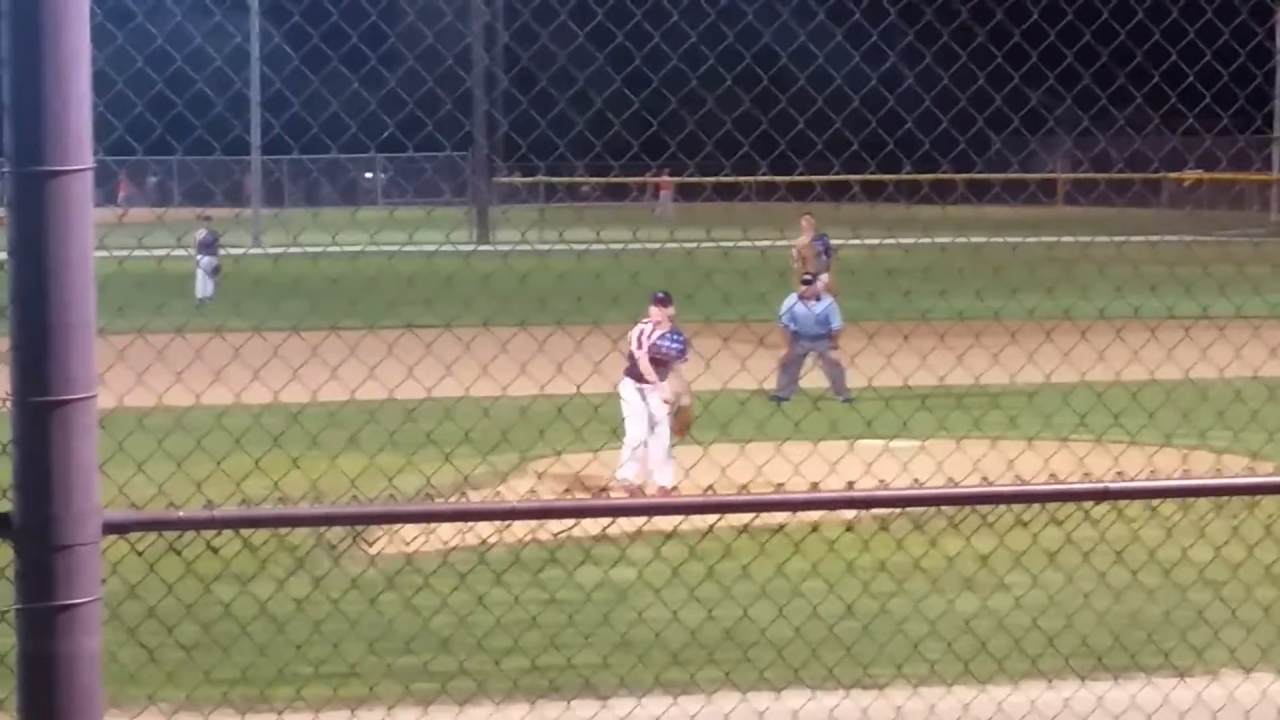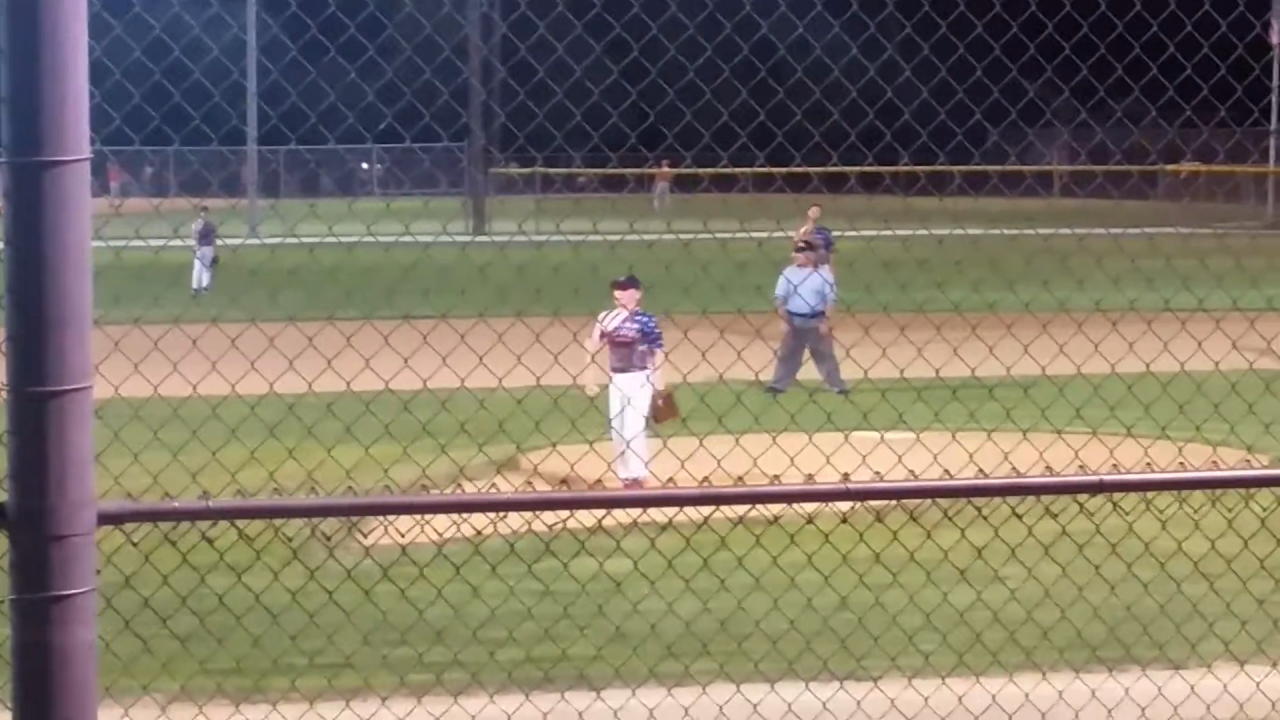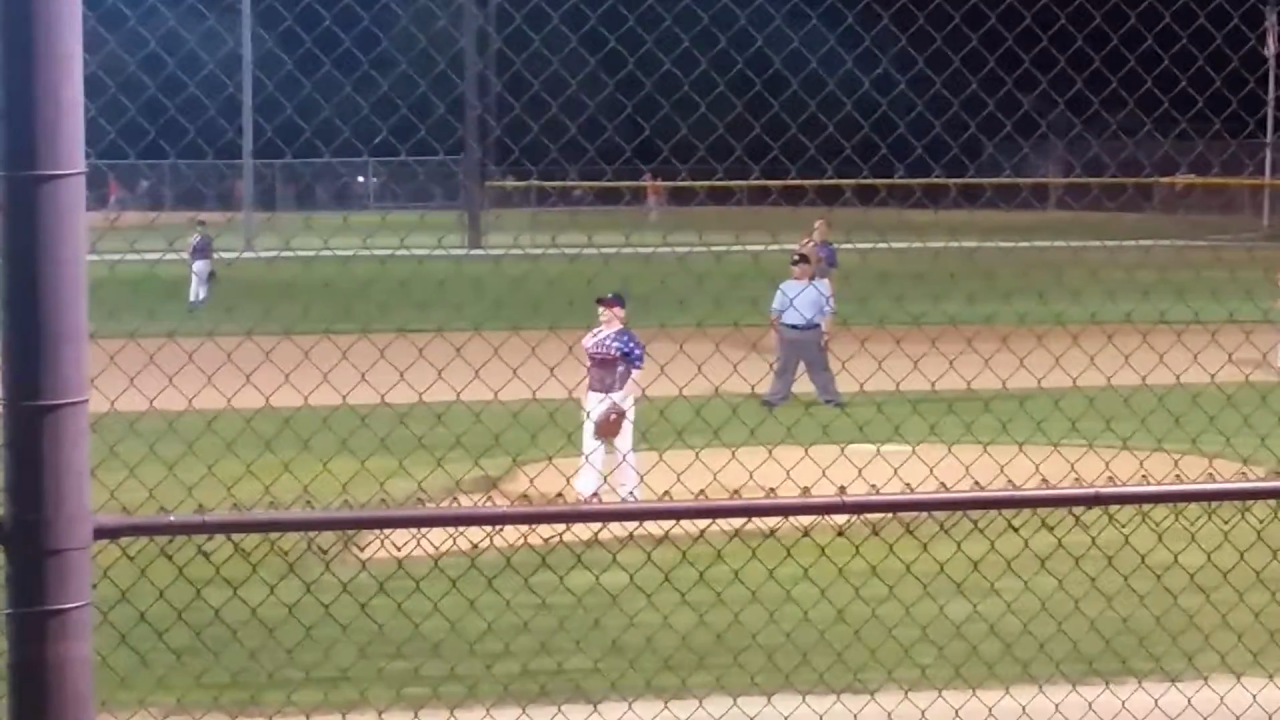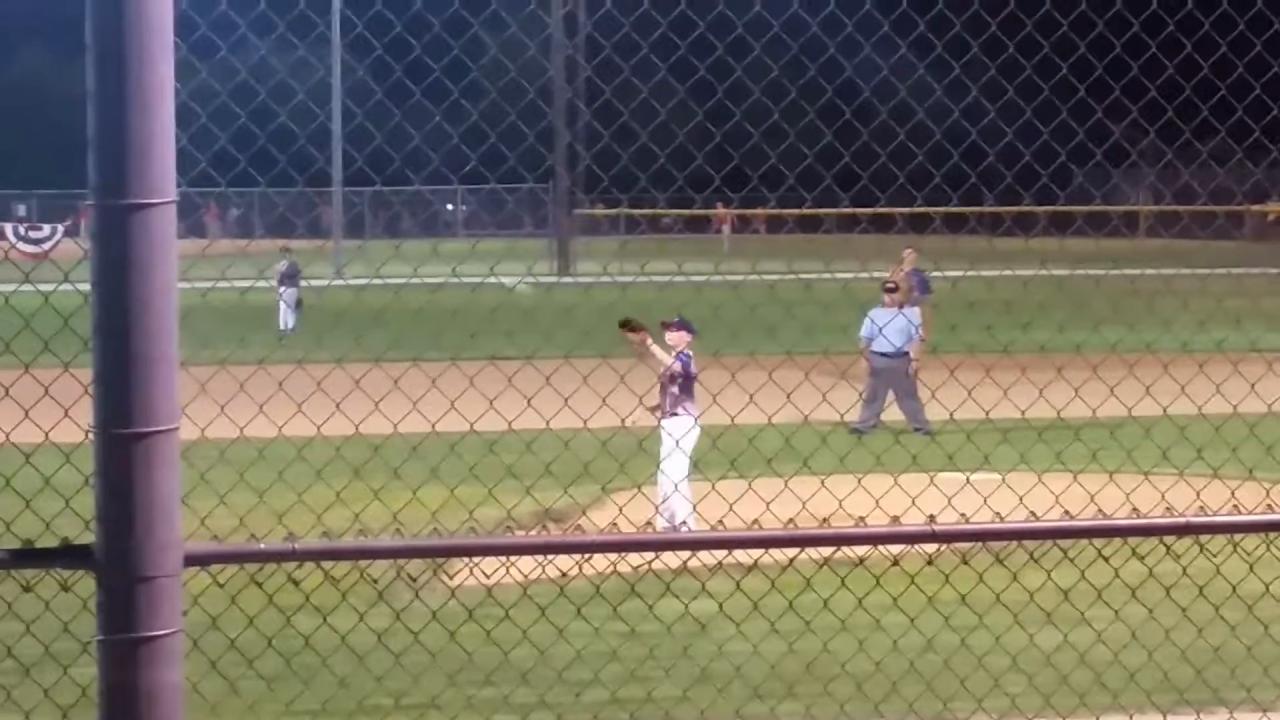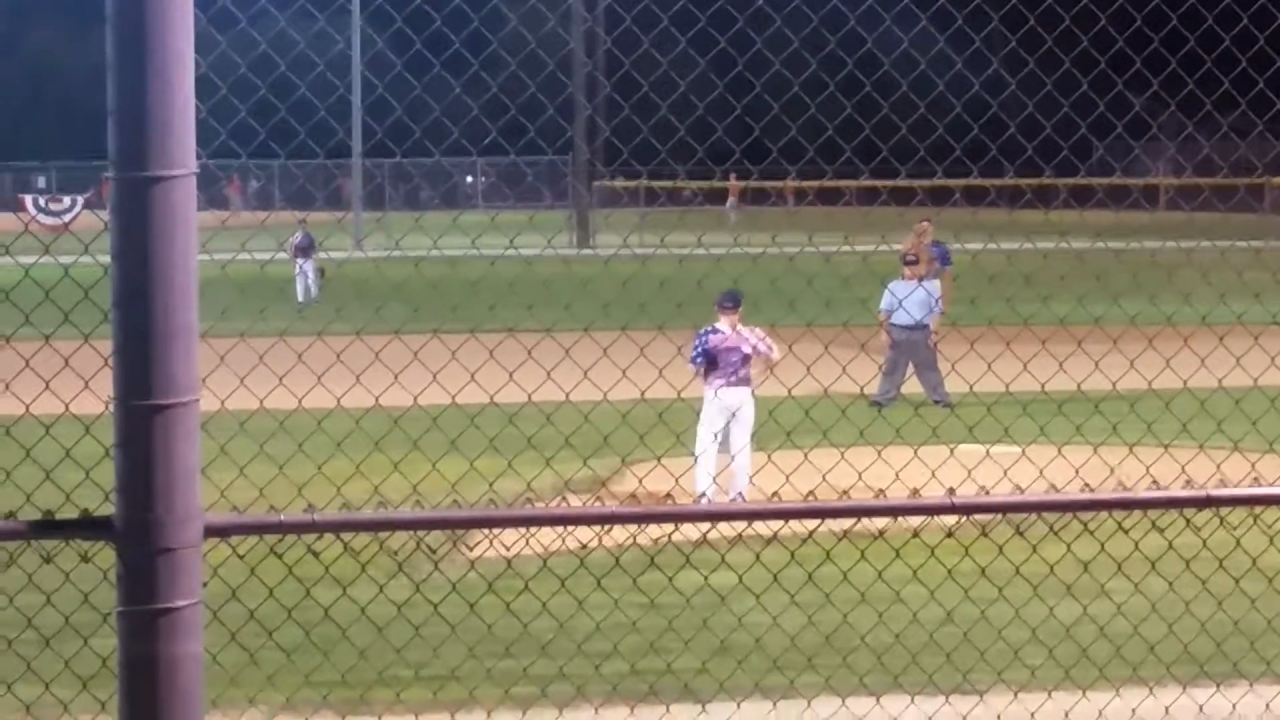
dt=0.7s
person 1, frame 1
left shoulder: (678, 338)
right shoulder: (641, 330)
left elbow: (677, 368)
right elbow: (643, 363)
left wrist: (682, 392)
right wrist: (662, 388)
left hip: (659, 388)
right hip: (634, 386)
left knee: (661, 436)
right knee: (636, 435)
left ankle: (664, 482)
right ankle: (628, 479)
person 1, frame 2
left shoulder: (646, 320)
right shoulder: (606, 318)
left elbow: (658, 353)
right elbow: (592, 346)
left wrist: (659, 384)
right wrist: (589, 379)
left hip: (639, 379)
right hip: (616, 380)
left knee: (635, 428)
right knee: (618, 430)
left ankle: (638, 476)
right ankle: (627, 476)
person 1, frame 3
left shoulder: (628, 339)
right shoulder: (591, 336)
left elbow: (635, 375)
left wrist: (620, 402)
right wrist: (586, 398)
left hip: (619, 399)
right hip: (595, 398)
left knee: (623, 449)
right knee: (590, 447)
left ankle: (629, 495)
right ankle: (587, 494)
person 1, frame 4
left shoulder: (684, 357)
right shoulder: (678, 359)
left elbow: (672, 365)
left wrist: (648, 343)
right wrist: (654, 409)
left hip: (682, 422)
right hip: (673, 422)
left knee: (674, 476)
right knee: (666, 477)
left ankle: (685, 525)
right ankle: (667, 524)
person 1, frame 5
left shoulder: (706, 334)
right shoulder: (750, 334)
left elbow: (696, 367)
right elbow: (774, 356)
left hip: (716, 395)
right hip: (742, 394)
left knee: (706, 446)
right knee: (741, 447)
left ankle: (704, 494)
right ankle: (739, 494)
